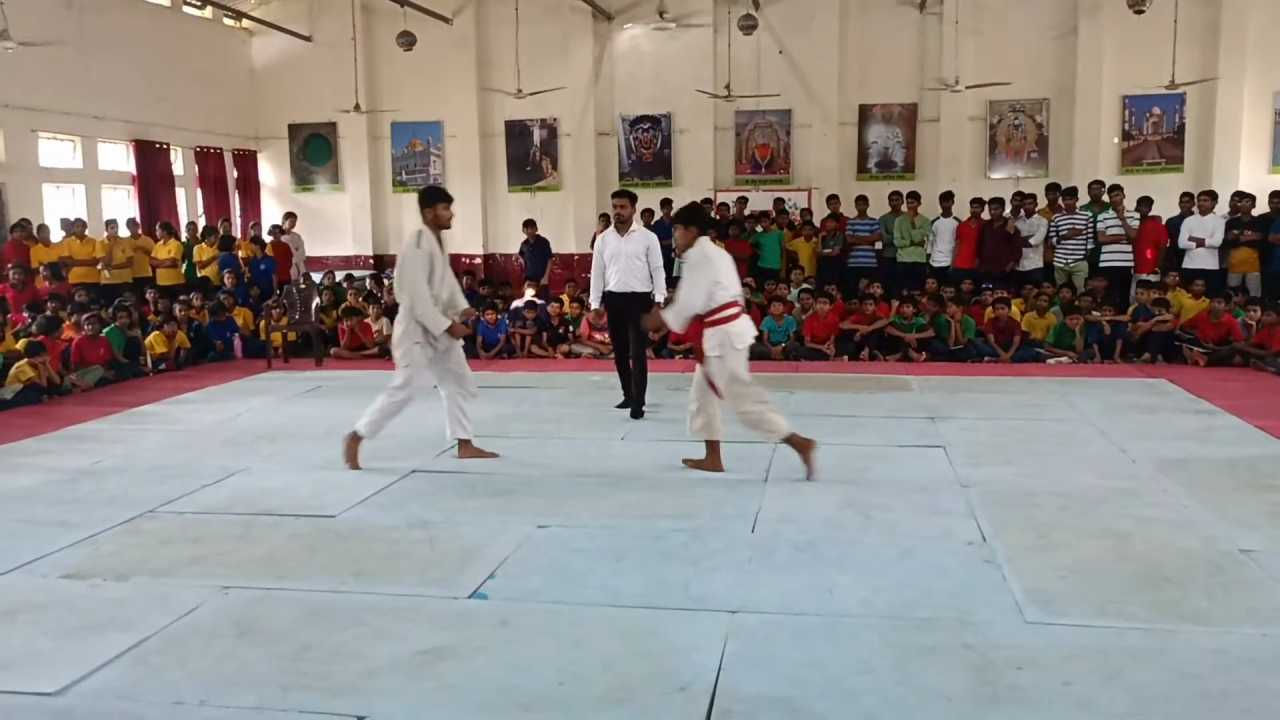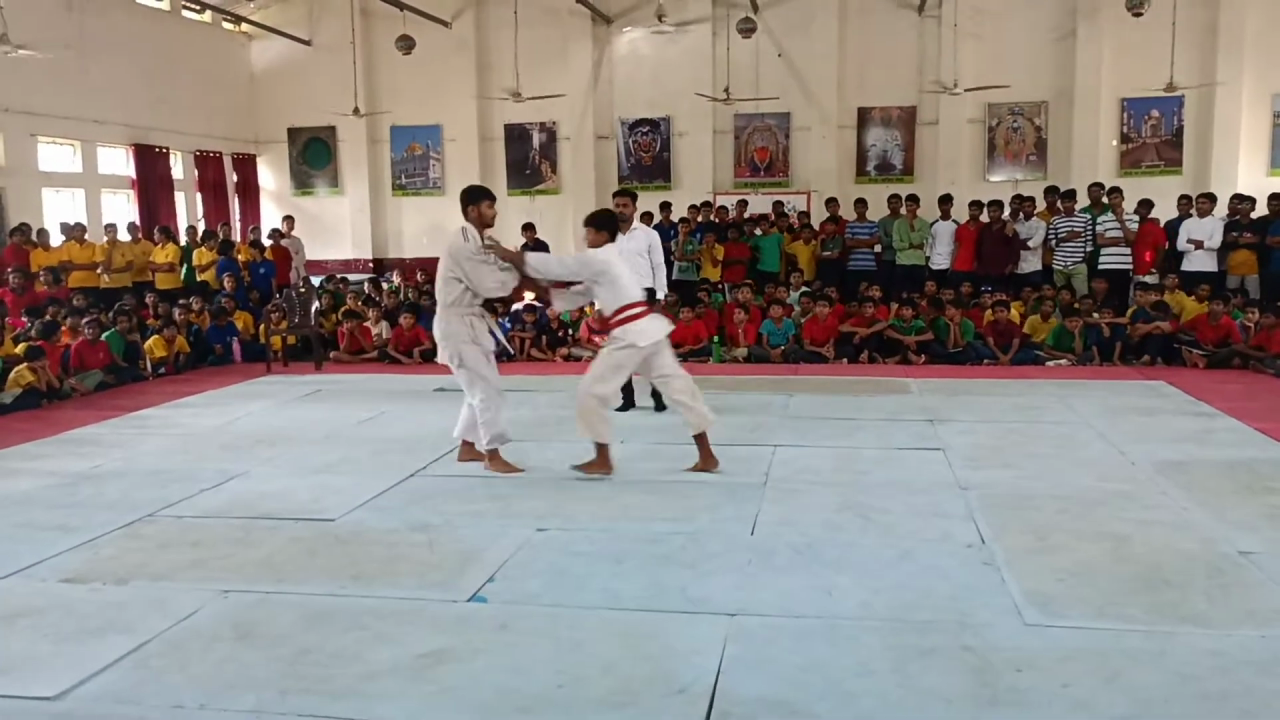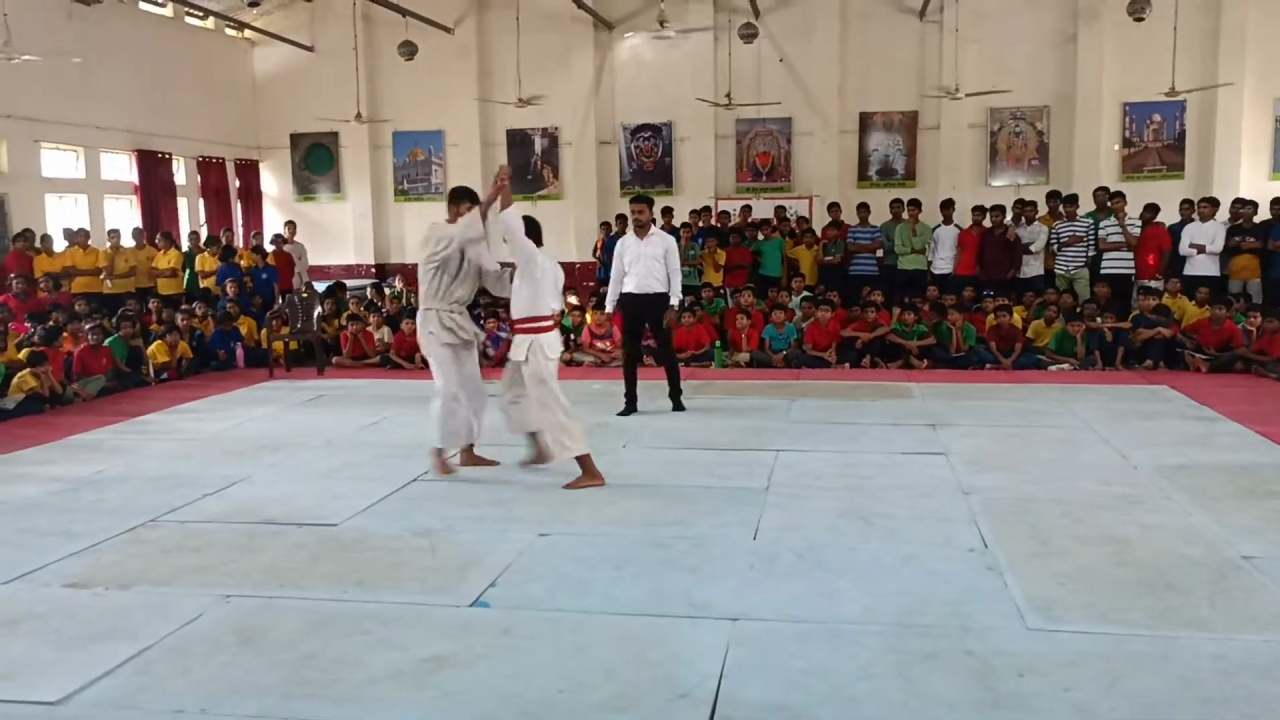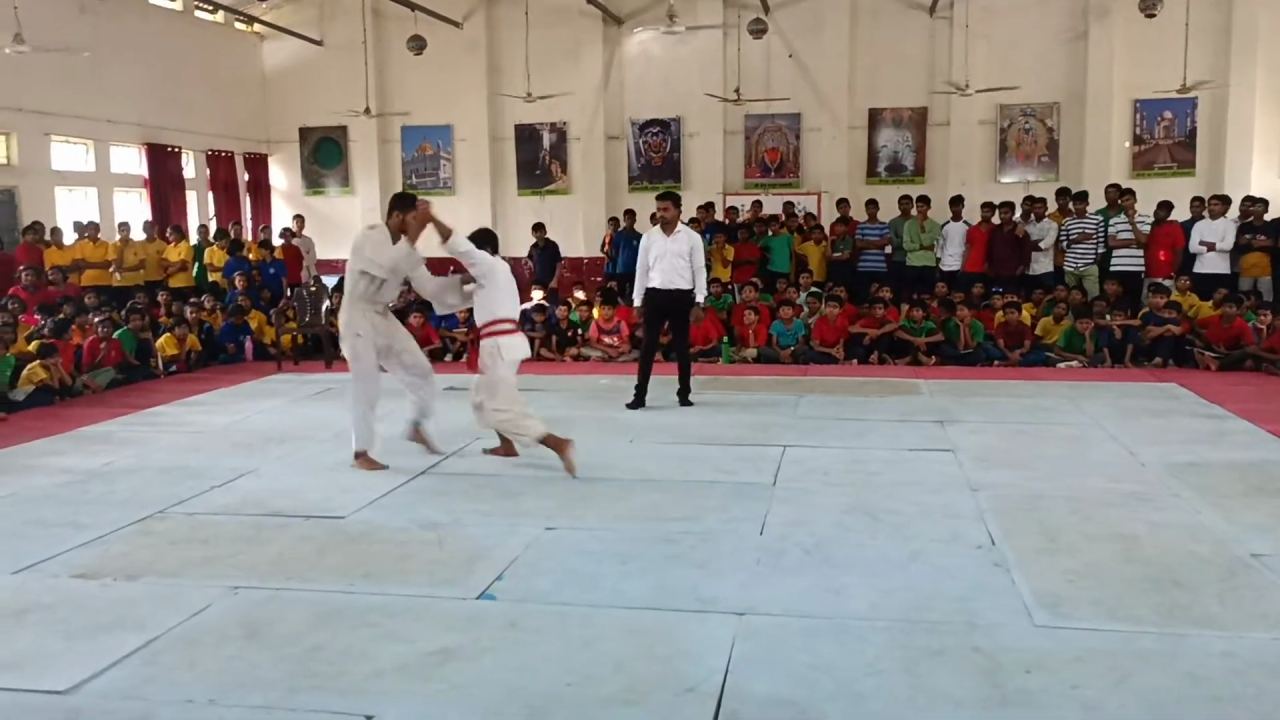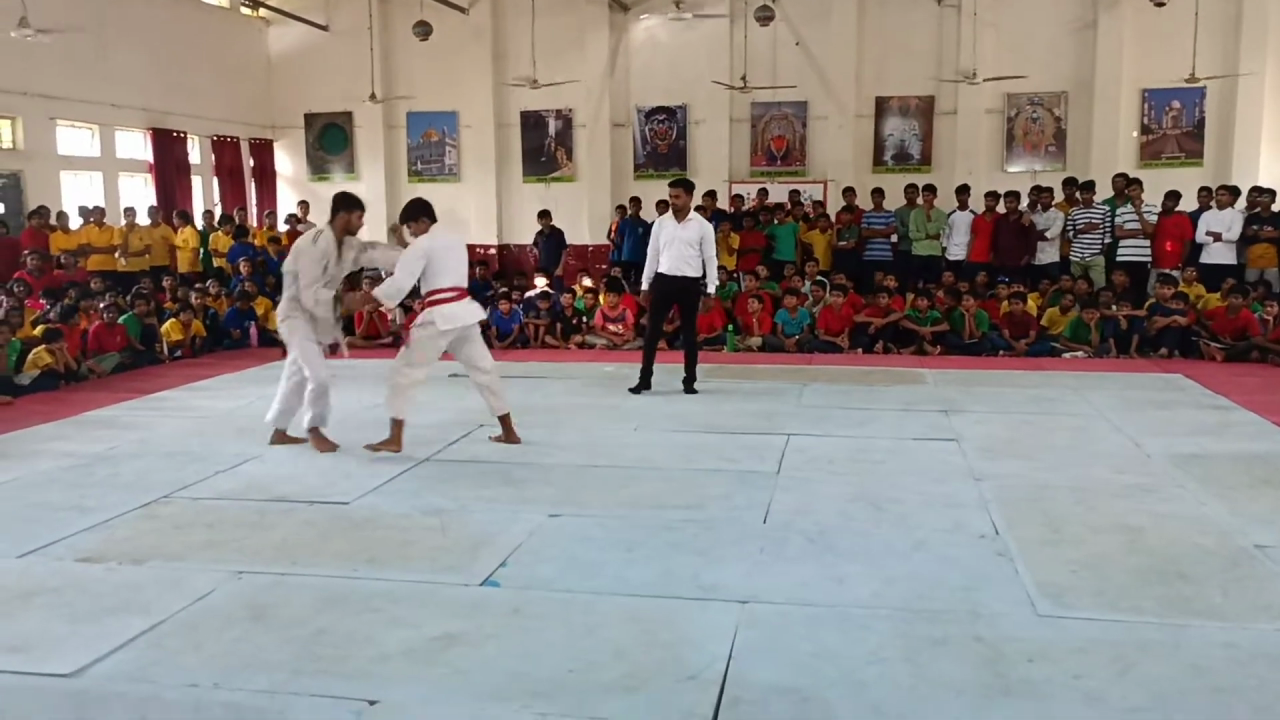
dt=0.3s
person 1, frame 1
left shoulder: (436, 241)
right shoulder: (417, 247)
right elbow: (417, 299)
left wrist: (461, 310)
right wrist: (449, 327)
left hip: (438, 327)
right hip: (416, 330)
left knee: (461, 384)
right knee: (401, 391)
left ankle: (465, 445)
right ankle: (355, 438)
person 1, frame 2
left shoulder: (478, 241)
right shoulder: (462, 245)
left elbow: (499, 275)
right elbow: (490, 285)
right wrist: (516, 271)
left hip: (471, 321)
right hip: (455, 324)
left knee: (480, 389)
right knee: (488, 388)
left ankle: (467, 447)
right ankle: (493, 454)
person 1, frame 3
left shoulder: (475, 241)
right shoulder: (437, 236)
left elbow: (494, 278)
right elbow: (461, 236)
right wrist: (489, 201)
left hip: (460, 320)
right hip: (436, 320)
left knee: (473, 389)
right knee: (450, 388)
left ankle: (467, 451)
right ankle: (440, 451)
person 1, frame 4
left shoulder: (403, 244)
right shoulder: (368, 239)
left elbow: (426, 285)
right elbow: (389, 267)
left wrist: (459, 290)
right wrist: (414, 232)
left hip: (383, 319)
right hip: (358, 320)
left knee: (421, 372)
right knee: (366, 390)
left ankle: (418, 427)
right ankle: (360, 452)
person 1, frame 5
left shoulder: (350, 244)
right shoulder: (312, 246)
left elbow: (381, 255)
right elbow: (308, 294)
right wrist: (340, 312)
left hip: (321, 315)
right hip: (297, 315)
left knee: (298, 377)
right knee: (320, 377)
left ankle: (279, 432)
right ankle: (315, 430)
person 2, frame 1
left shoulder: (696, 256)
right shoulder: (717, 253)
left elbow: (690, 301)
left wrist: (662, 319)
left hip: (723, 333)
right hip: (731, 326)
left knee: (744, 399)
right knee: (702, 393)
left ankle: (799, 444)
right ankle: (713, 457)
person 2, frame 2
left shoulder: (597, 259)
right shoulder: (615, 258)
left elbow: (554, 266)
right elbow: (587, 290)
left wrist: (512, 256)
right wrist: (553, 300)
left hip: (630, 333)
right hip: (648, 326)
left knee: (591, 392)
right knee: (677, 387)
left ankle: (602, 460)
right ankle: (706, 455)
person 2, frame 3
left shoulder: (533, 260)
right shoulder: (550, 265)
left elbow: (514, 234)
left wrist: (505, 194)
left hip: (535, 342)
right hip: (539, 338)
left knee: (551, 405)
right knee: (512, 397)
left ankle: (591, 472)
right ankle: (540, 449)
person 2, frame 4
left shoulder: (492, 266)
right shoulder: (499, 271)
left elbow: (464, 249)
left wrist: (432, 219)
left hip: (500, 347)
right hip: (508, 342)
left knee: (504, 412)
right knee: (482, 400)
left ankle: (560, 444)
right ankle: (507, 445)
person 2, frame 5
left shoulder: (422, 245)
right shoulder: (456, 242)
left elbow: (401, 281)
right wrist: (403, 241)
left hip: (439, 316)
right hip: (464, 312)
left knee: (404, 372)
right knee: (483, 370)
left ankle: (395, 438)
right ankle: (509, 431)
person 3, frame 1
left shoulder: (647, 237)
right shoulder: (603, 239)
left elbow: (657, 270)
right elbow: (597, 273)
left wrist: (658, 301)
right wrist: (595, 305)
left hip: (638, 298)
right hip: (614, 299)
left knee: (638, 353)
right knee: (620, 352)
left ankle: (638, 402)
right ankle: (629, 394)
person 3, frame 2
left shoulder: (649, 234)
left elbow: (659, 267)
left wrist: (659, 299)
left hip: (643, 295)
left ankle: (657, 394)
right ankle: (627, 397)
person 3, frame 3
left shoulder: (666, 240)
right shoulder: (623, 243)
left elbow: (675, 273)
right elbow: (616, 276)
left wrist: (673, 305)
right wrist: (610, 307)
left hip: (657, 299)
right hip: (631, 300)
left knee: (665, 350)
right knee: (630, 353)
left ankle: (676, 397)
right ankle: (630, 402)
person 3, frame 4
left shoulder: (691, 237)
right shoulder: (648, 238)
left elbow: (699, 270)
right elbow: (642, 271)
left wrist: (699, 301)
right wrist: (637, 302)
left hip: (681, 296)
right hip: (655, 295)
left knee: (682, 346)
right knee: (648, 345)
left ankle: (684, 393)
right ankle: (640, 395)
person 3, frame 5
left shoulder: (703, 226)
right shoulder: (661, 223)
left elbow: (710, 259)
right elbow: (652, 255)
left wrist: (710, 291)
right wrist: (645, 285)
left hip: (689, 283)
right hip: (663, 280)
left knee: (689, 333)
right knee: (653, 329)
left ankle: (689, 381)
right ankle: (645, 378)
